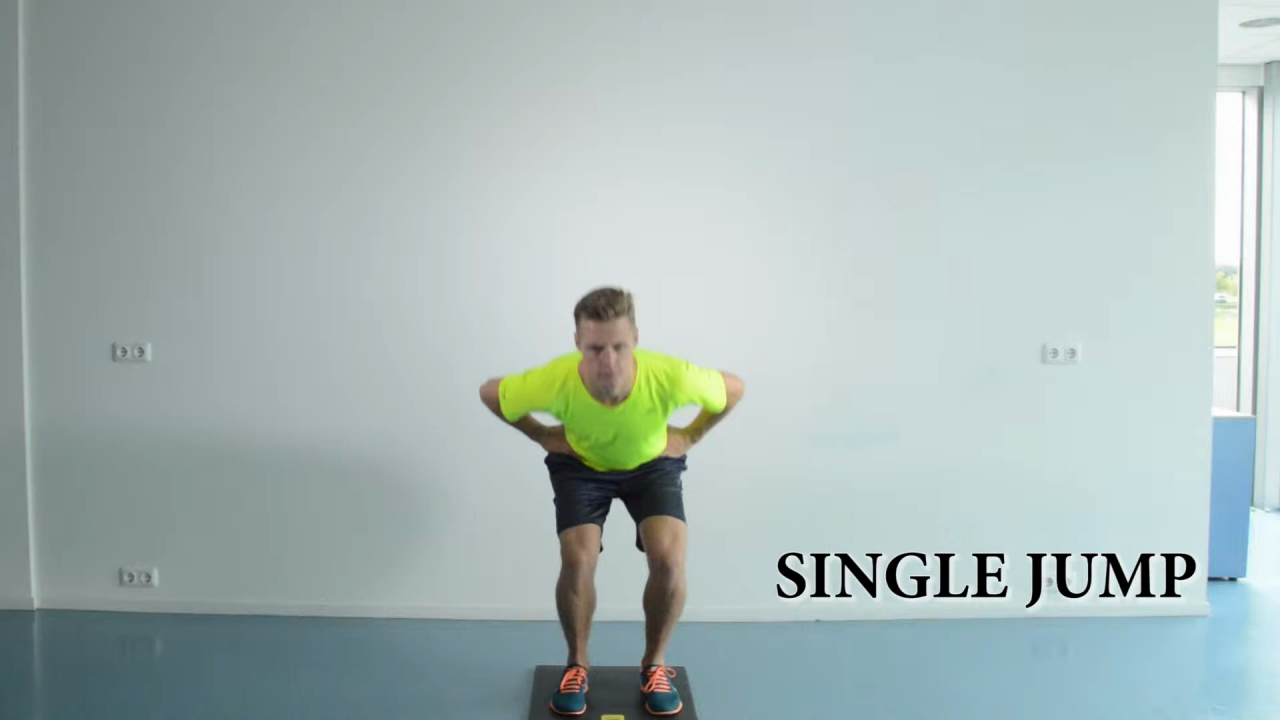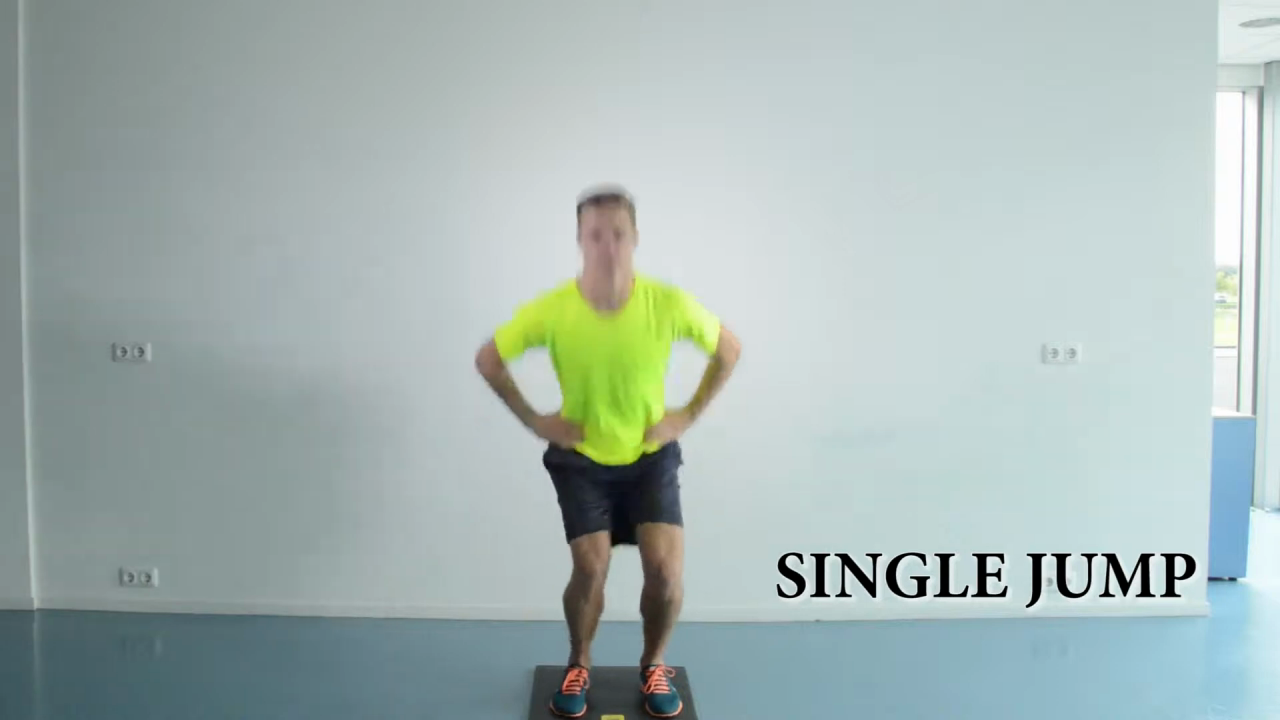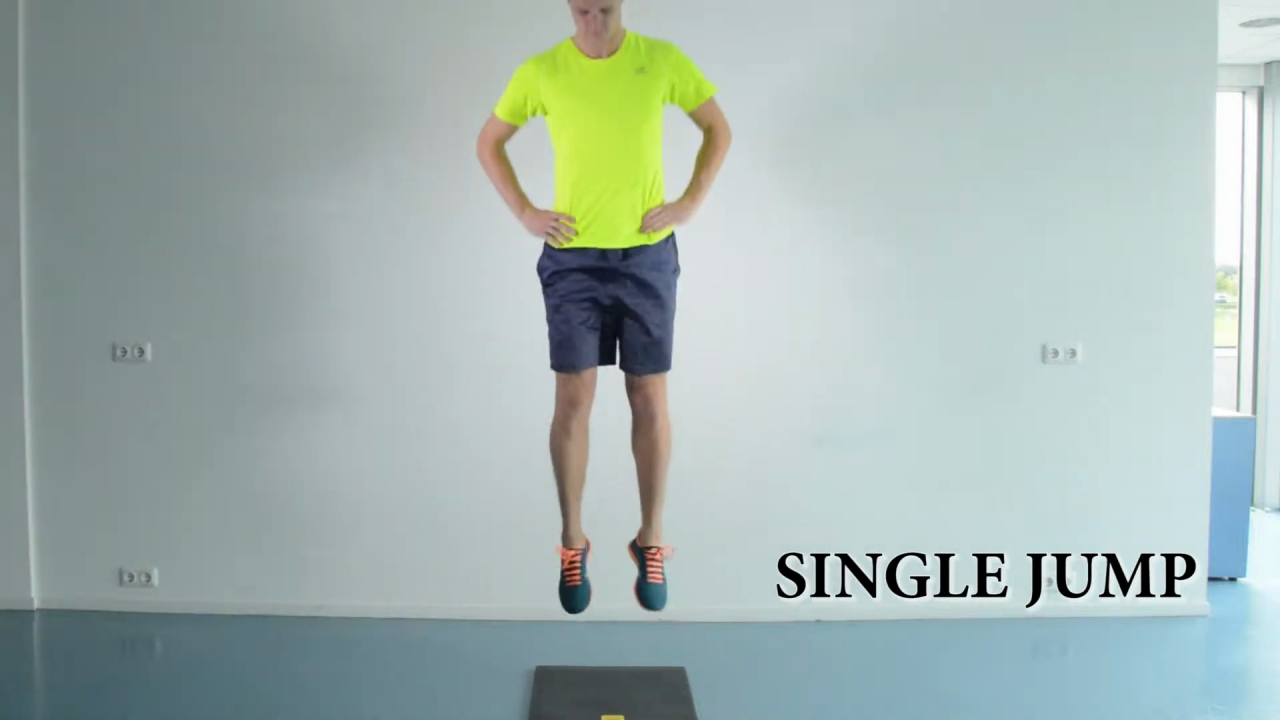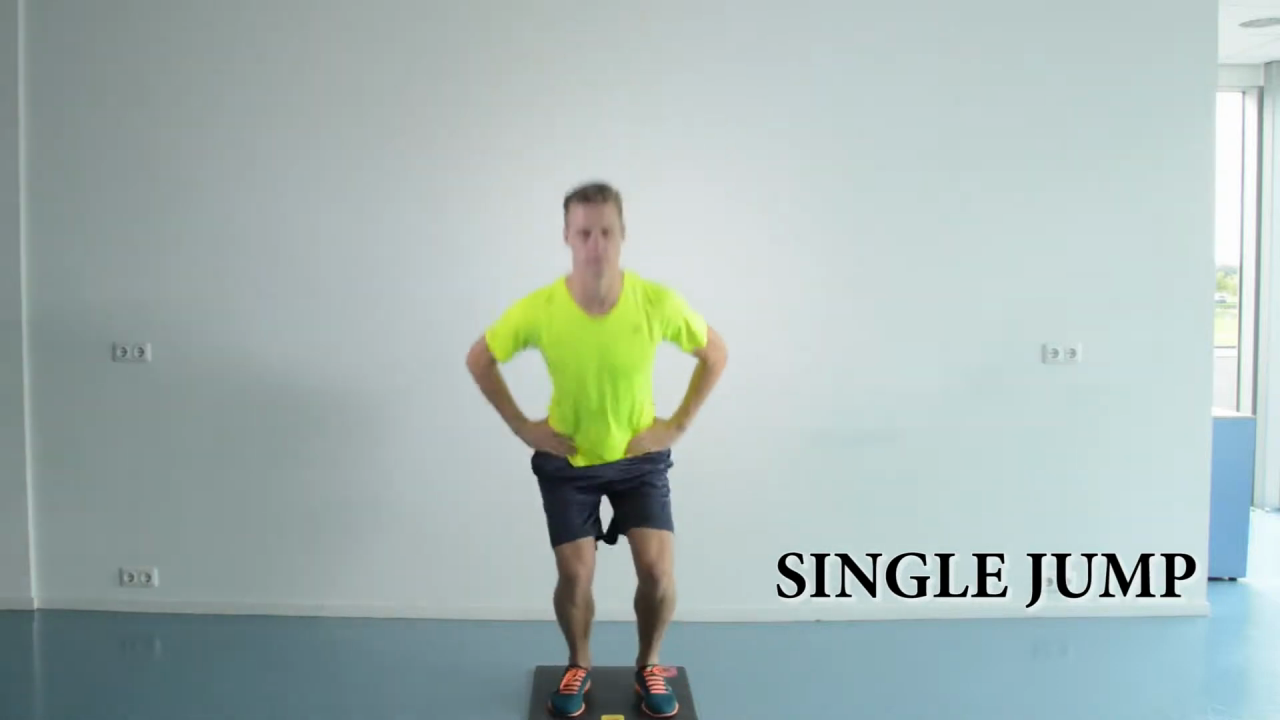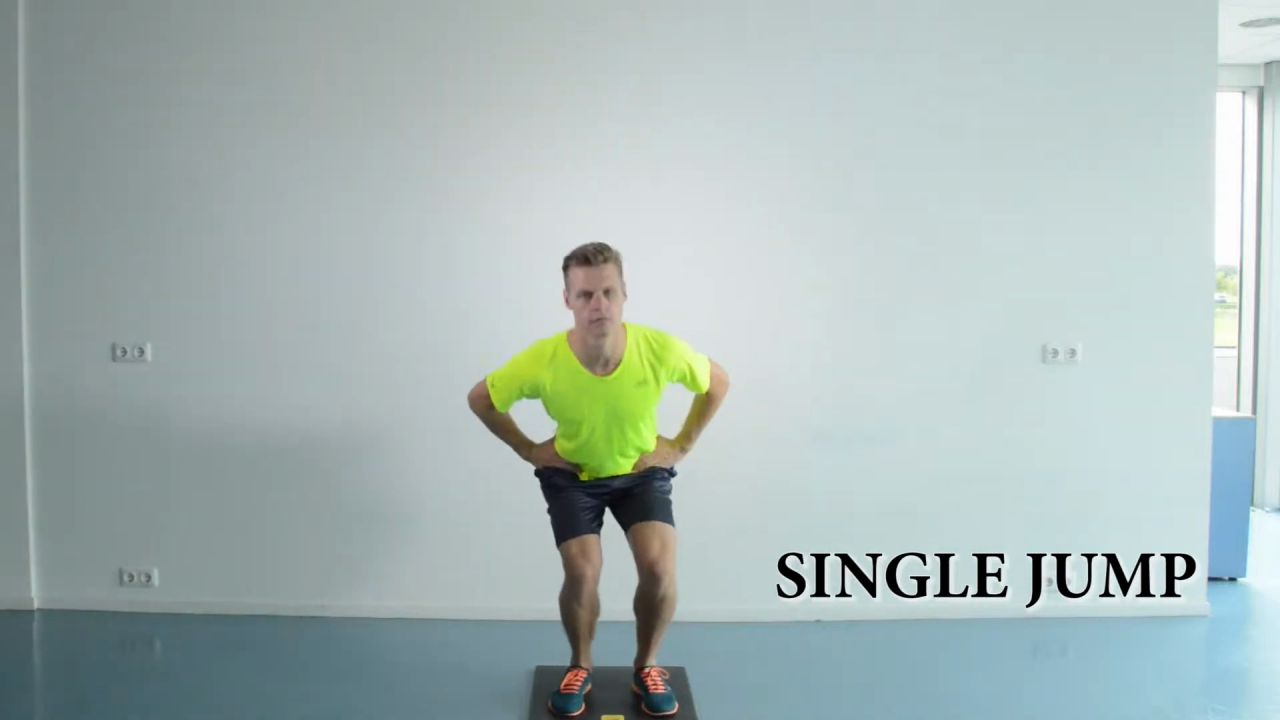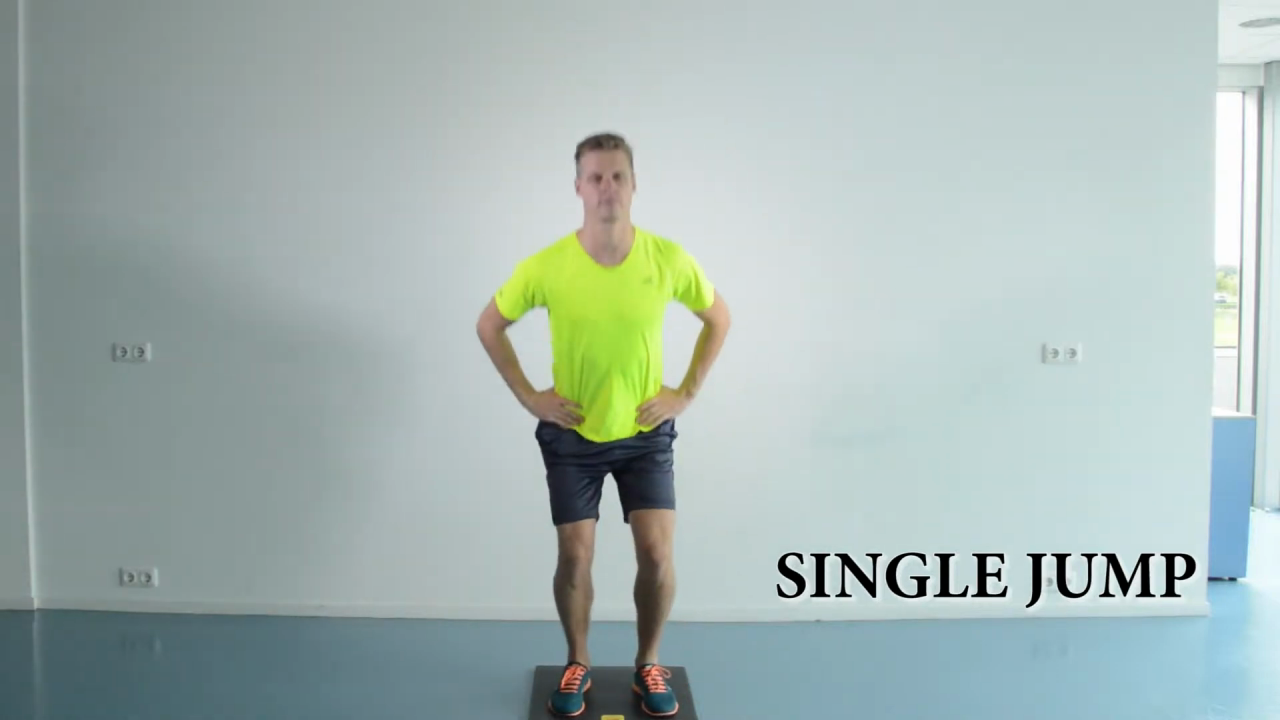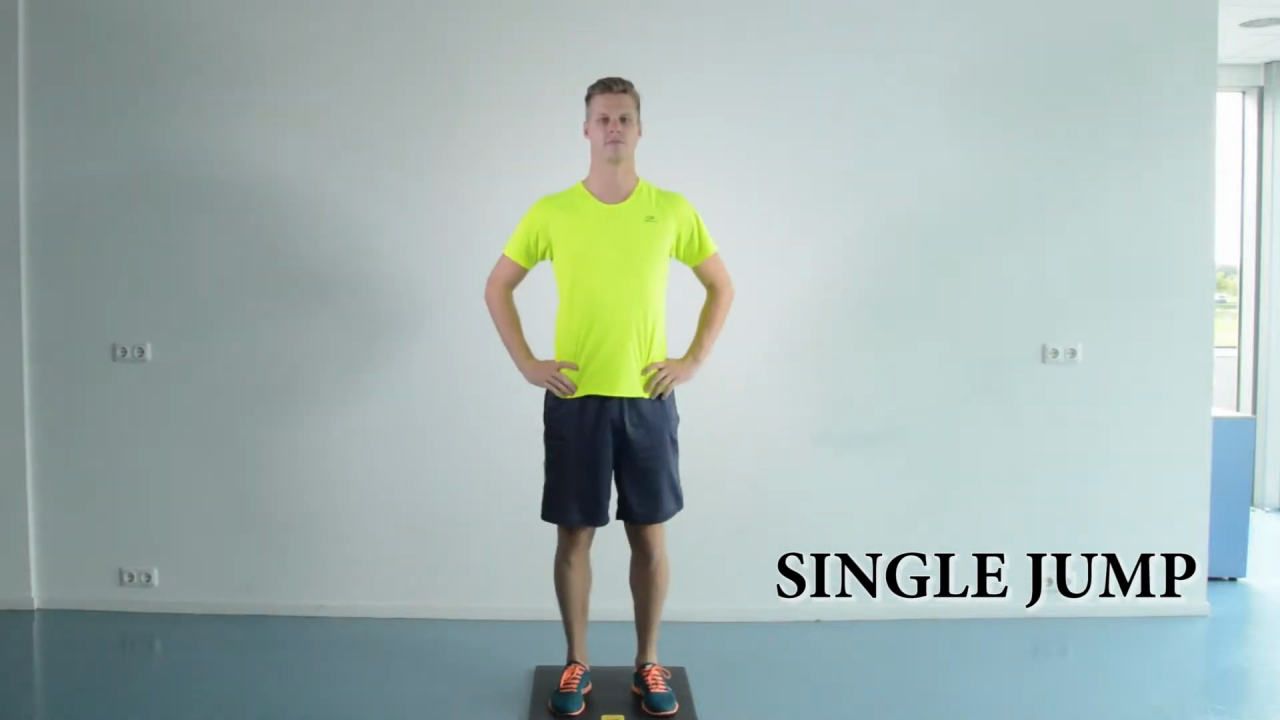
dt=0.4s
person 1, frame 1
left shoulder: (670, 377)
right shoulder: (554, 382)
left elbow: (735, 386)
right elbow: (489, 392)
left wrist: (688, 437)
right wrist: (543, 436)
left hip: (652, 465)
right hip: (582, 467)
left knee: (669, 558)
right knee: (578, 560)
left ankle: (655, 665)
right ankle: (576, 665)
person 1, frame 2
left shoulder: (669, 304)
right shoulder: (549, 310)
left elbow: (729, 348)
right elbow: (488, 359)
left wrist: (689, 415)
right wrist: (533, 420)
left hip: (650, 454)
right hip: (579, 457)
left knee: (665, 565)
right knee: (591, 566)
left ankle: (654, 666)
right ankle: (578, 666)
person 1, frame 3
left shoulder: (662, 60)
right shoulder: (541, 72)
left elbow: (719, 131)
right elbow: (489, 143)
left wrist: (688, 204)
right wrist: (526, 214)
left hip: (647, 258)
right hip: (573, 261)
left knee: (648, 401)
right knee: (573, 402)
left ankle: (651, 544)
right ankle: (572, 546)
person 1, frame 4
left shoulder: (658, 303)
right shoulder: (538, 311)
left elbow: (715, 355)
right elbow: (480, 361)
left wrist: (677, 425)
right wrist: (522, 427)
left hip: (639, 457)
right hip: (567, 459)
left knee: (657, 567)
right knee: (575, 570)
left ankle: (649, 665)
right ankle: (578, 665)
person 1, frame 5
left shoulder: (662, 350)
right shoulder: (540, 362)
left elbow: (717, 383)
right elbow: (480, 400)
left wrist: (682, 444)
right wrist: (530, 450)
left hip: (641, 472)
right hip: (572, 475)
left knee: (659, 566)
right knee: (583, 571)
left ankle: (647, 665)
right ankle: (580, 666)
person 1, frame 6
left shoulder: (669, 258)
right shoulder: (546, 265)
left elbow: (719, 320)
right elbow: (489, 326)
left wrist: (687, 392)
right wrist: (528, 396)
left hip: (645, 432)
right hip: (571, 433)
left knee: (656, 553)
right knee: (575, 555)
left ankle: (648, 665)
right ankle: (577, 664)
person 1, frame 7
left shoulder: (672, 210)
right shoulder: (551, 212)
left elbow: (721, 286)
right elbow: (498, 287)
left wrist: (694, 360)
right wrist: (526, 363)
left hip: (647, 400)
right hip: (575, 400)
left knee: (648, 538)
right knee: (575, 537)
left ankle: (648, 663)
right ankle: (577, 664)
